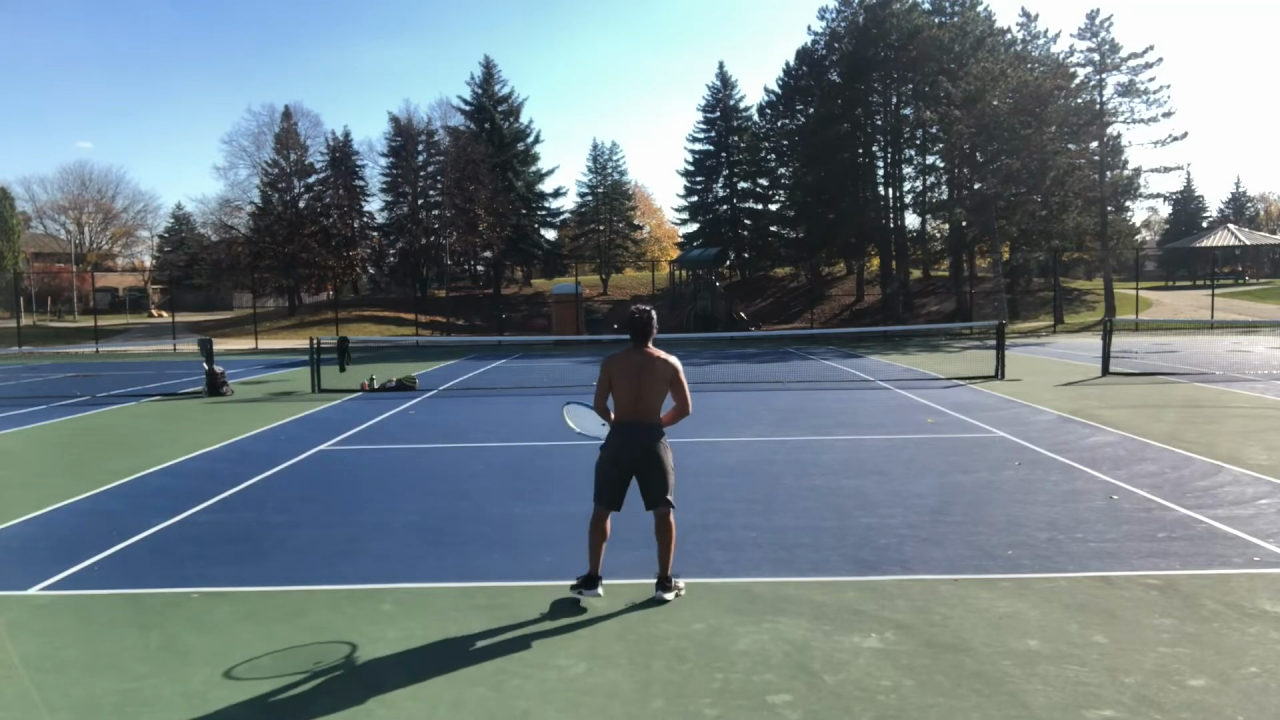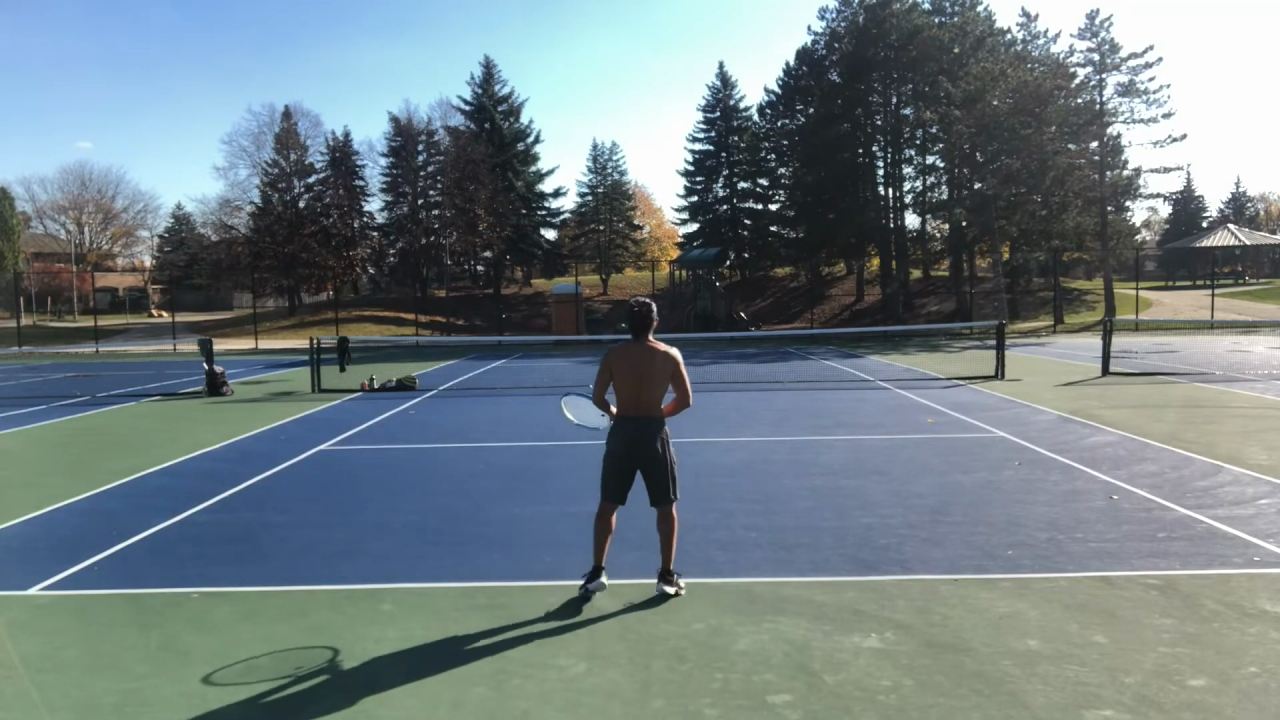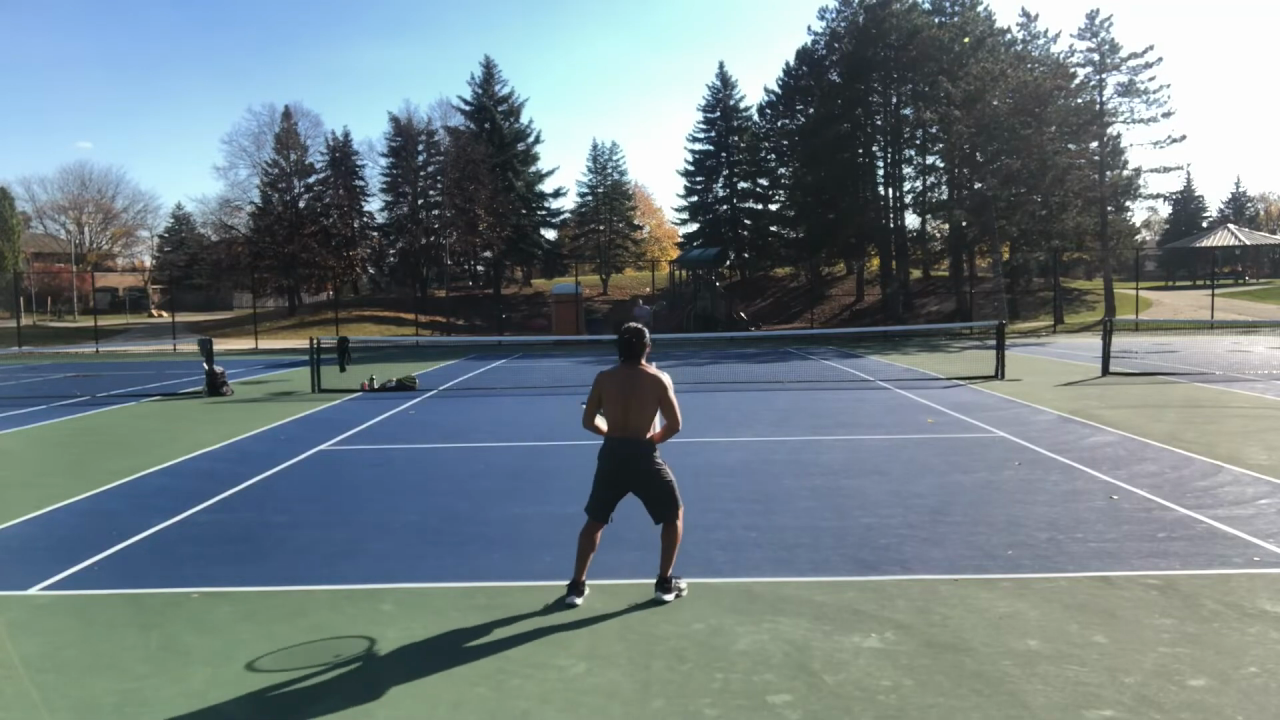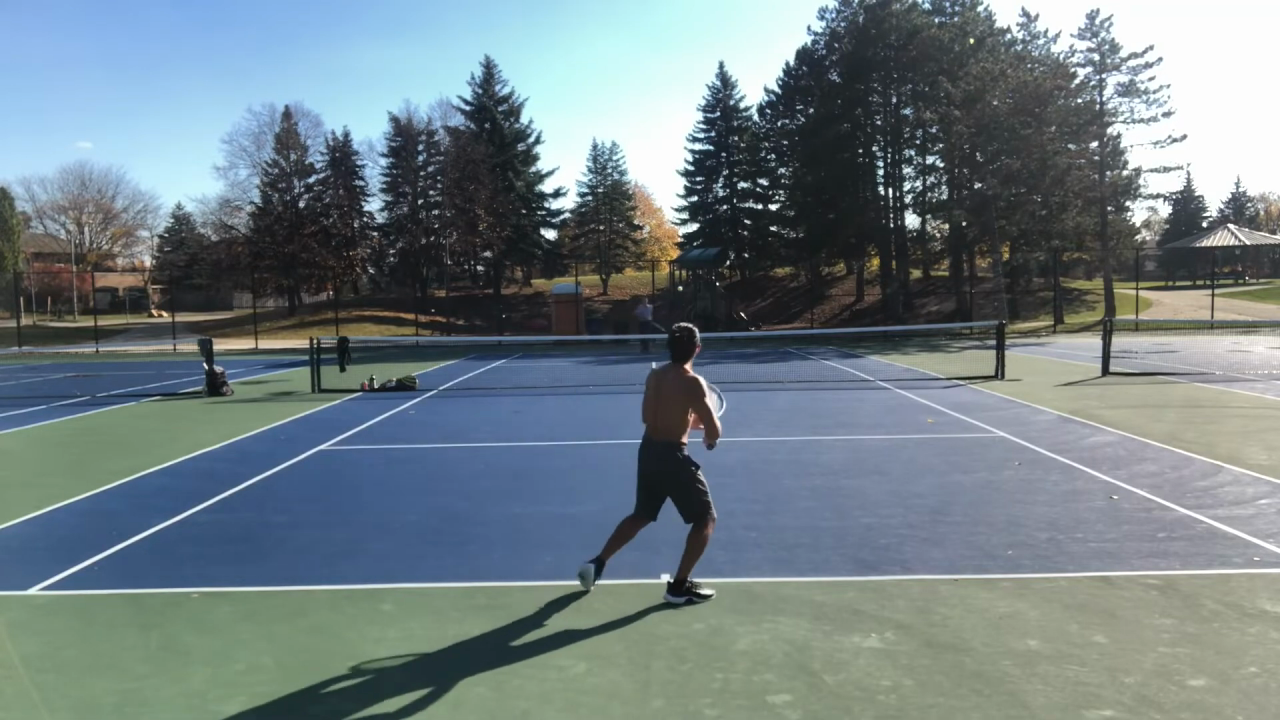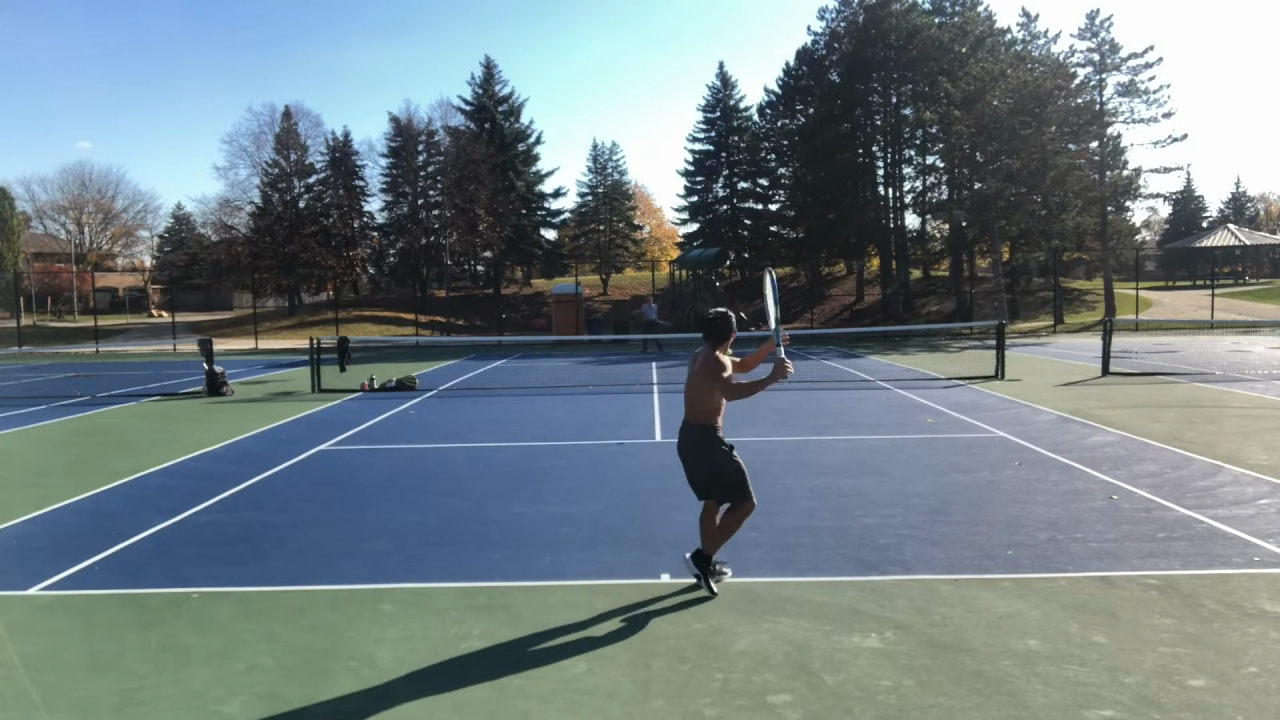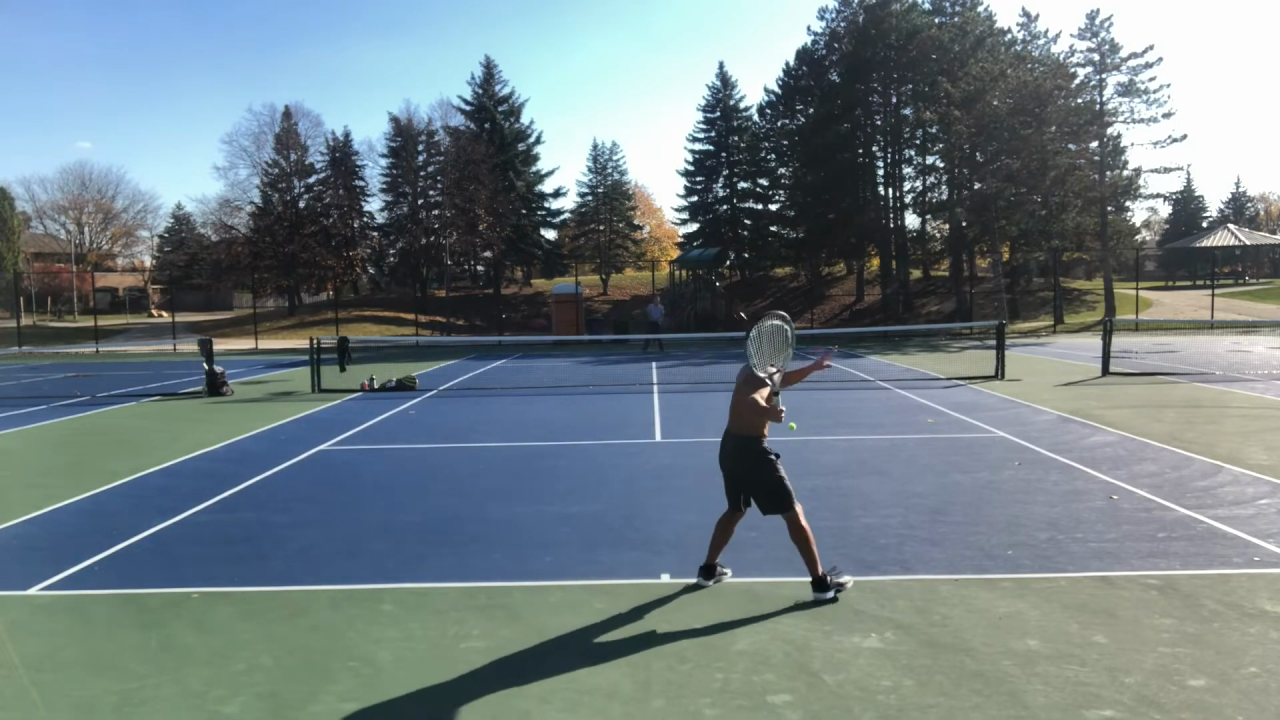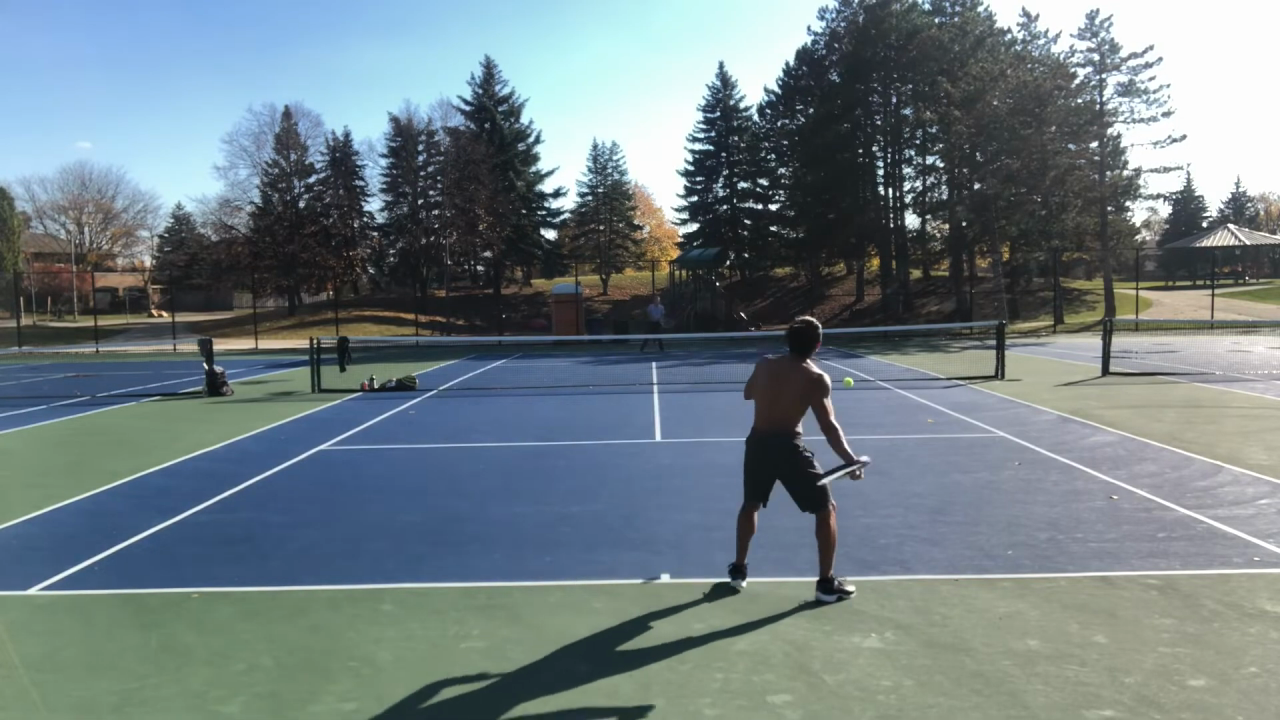
dt=0.3s
person 1, frame 1
left shoulder: (612, 362)
right shoulder: (669, 363)
left elbow: (599, 406)
right elbow: (684, 408)
left hip: (619, 439)
right hip: (652, 439)
left knee: (601, 510)
right knee: (663, 511)
left ankle: (592, 578)
right ankle: (665, 581)
person 1, frame 2
left shoulder: (612, 355)
right shoulder: (670, 356)
left elbow: (598, 398)
right elbow: (685, 400)
left hip: (622, 432)
right hip: (653, 433)
left knee: (608, 505)
right knee: (666, 506)
left ankle: (597, 571)
right ankle: (667, 575)
person 1, frame 3
left shoulder: (604, 378)
right shoulder: (659, 379)
left elbow: (589, 421)
right elbow: (674, 425)
left hip: (612, 454)
right hip: (644, 456)
left knee: (594, 521)
right knee: (673, 513)
left ankle: (576, 586)
right ankle: (665, 582)
person 1, frame 4
left shoulder: (655, 375)
right shoulder: (693, 382)
right elbow: (714, 430)
right wrist: (710, 439)
left hip: (648, 452)
right hip: (671, 458)
left knee: (641, 516)
right knee: (706, 519)
left ankle: (596, 563)
right ankle: (680, 586)
person 1, frame 5
left shoulder: (702, 356)
right shoulder: (716, 361)
left elbow: (740, 366)
right elbow: (731, 393)
left wrist: (767, 347)
right wrist: (772, 378)
left hip: (688, 436)
right hip: (706, 440)
left knee: (712, 501)
right knee: (744, 503)
left ankle: (704, 561)
right ankle: (702, 558)
person 1, frame 6
left shoulder: (749, 371)
right shoulder: (763, 376)
left elbow: (780, 381)
right elbow: (750, 403)
left wrist: (814, 367)
right wrist: (770, 412)
left hip: (731, 446)
right hip: (751, 450)
left knee: (736, 510)
right knee: (793, 512)
left ankle: (708, 569)
right ankle: (821, 581)
person 1, frame 7
left shoulder: (765, 365)
right shoulder: (816, 378)
left elbow: (748, 394)
right elbow: (828, 424)
right wrist: (847, 456)
left hip: (757, 443)
right hip: (788, 446)
left knee: (750, 505)
right knee: (825, 510)
left ankle: (738, 569)
right ankle: (826, 583)
